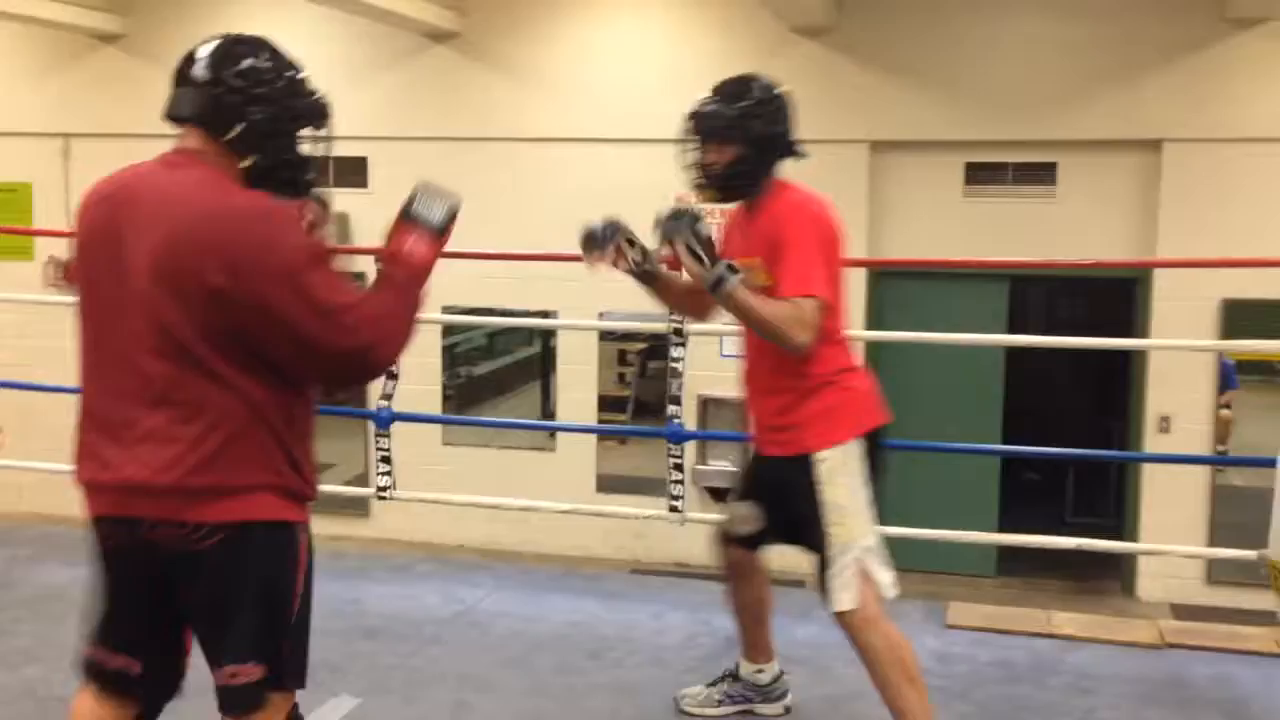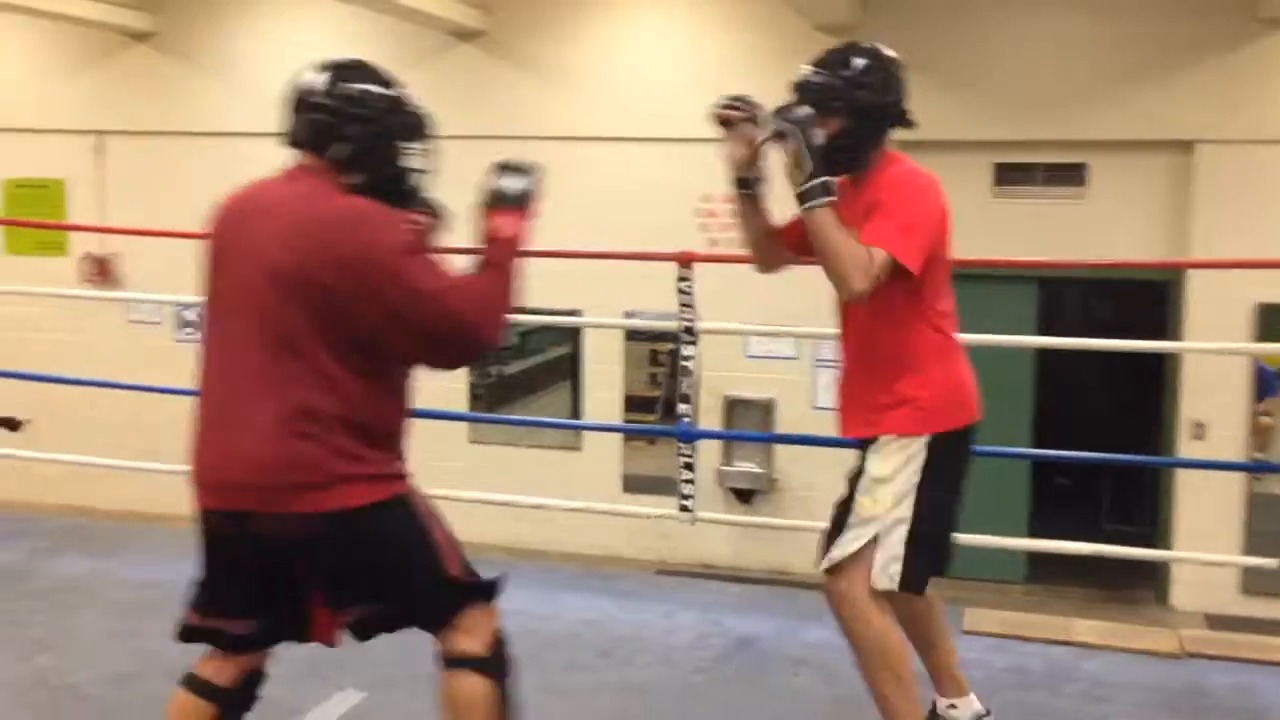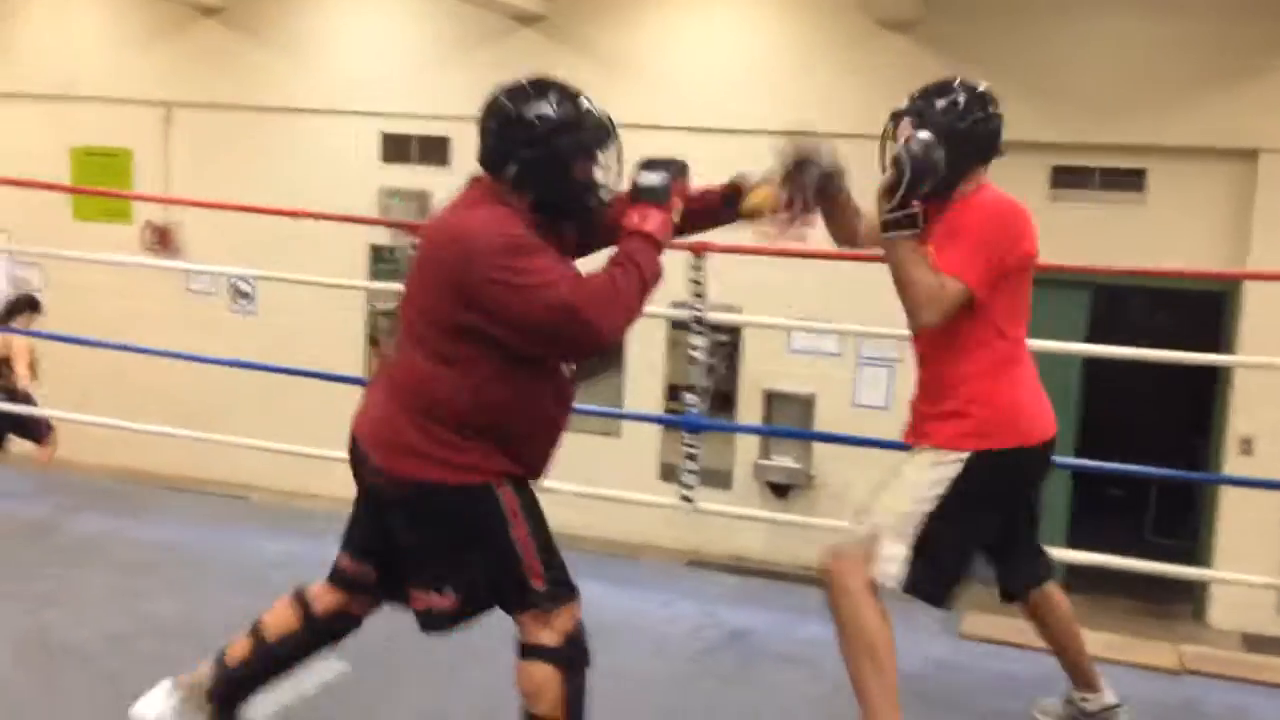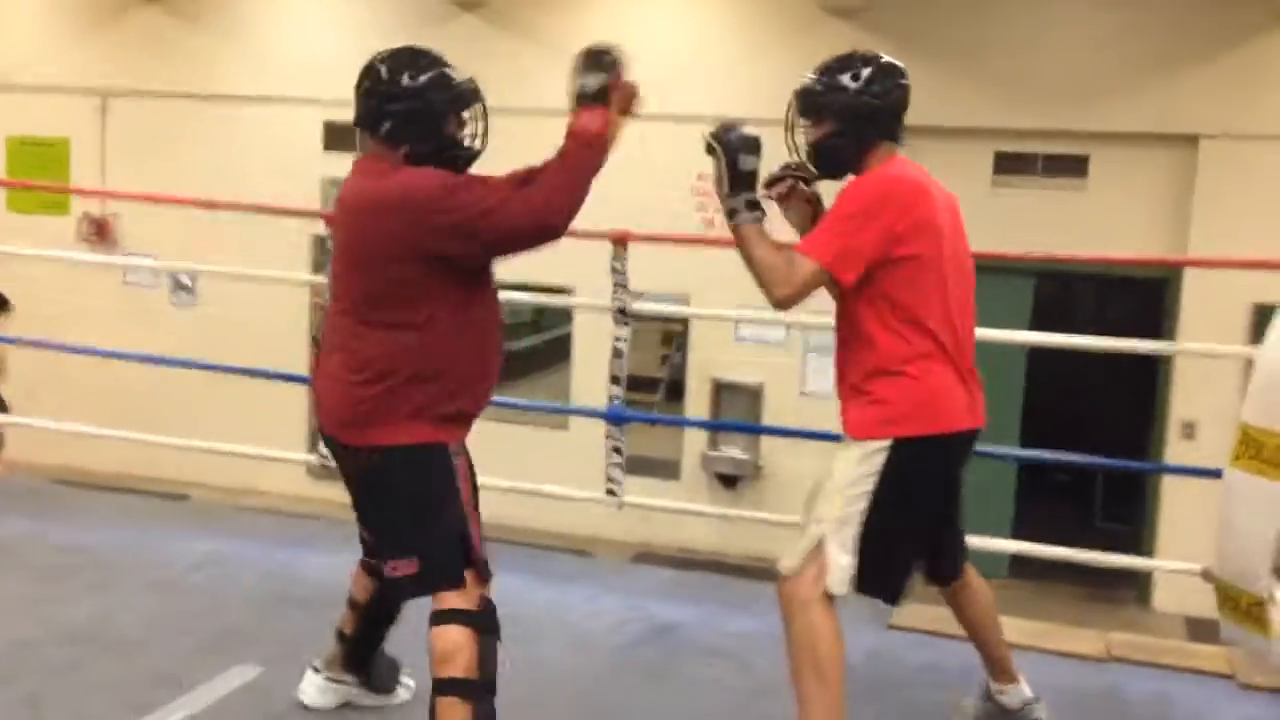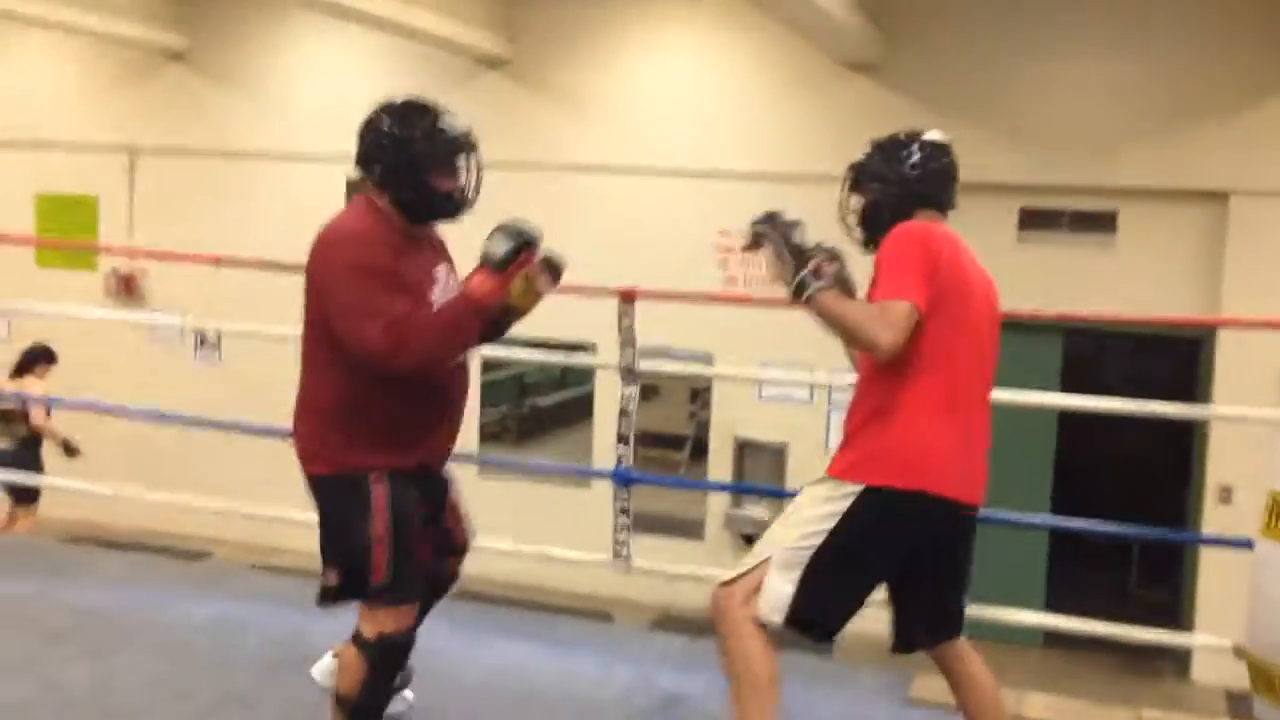
dt=0.4s
person 1, frame 1
left shoulder: (106, 200)
right shoulder: (251, 225)
right elbow: (360, 348)
right wrist: (413, 250)
left hip: (121, 496)
right hip: (236, 506)
person 1, frame 2
left shoulder: (241, 211)
right shoulder: (363, 228)
right elbow: (467, 330)
right wrist: (507, 229)
left hip: (232, 483)
right hip: (340, 488)
left knee: (230, 654)
right knee: (472, 626)
person 1, frame 3
left shoulder: (517, 211)
right shoulder: (485, 239)
right elbow: (592, 321)
left wrist: (735, 199)
right wrist: (649, 222)
left hip: (395, 444)
right hip: (454, 464)
left knee: (351, 585)
right knee: (551, 622)
person 1, frame 4
left shoulder: (390, 186)
right shoulder: (411, 197)
left elbow: (506, 203)
right elbow: (532, 212)
left wrist: (596, 128)
right wrist: (592, 116)
left hip: (368, 415)
right hip: (404, 427)
left knee: (399, 550)
right knee: (462, 590)
person 1, frame 5
left shoulder: (419, 236)
right shoulder: (354, 243)
left elbow: (459, 328)
right elbow: (399, 349)
left wrist: (513, 299)
right wrist: (486, 283)
left hip: (414, 453)
right hip: (359, 459)
left knee: (438, 560)
right knee: (391, 610)
left ankle: (354, 667)
person 2, frame 1
left shoulder: (800, 215)
right shoulder: (742, 218)
left elbow: (798, 332)
right elbow: (699, 305)
left wrist: (717, 273)
right wrist: (638, 262)
left hip: (832, 430)
right hip: (780, 431)
left knee: (855, 603)
right knee: (739, 546)
person 2, frame 2
left shoulder: (906, 187)
right shoulder: (860, 188)
left elbow: (857, 279)
right elbow: (769, 254)
left wrist: (813, 189)
right wrist: (746, 162)
left hip: (920, 418)
right hip: (897, 416)
left knee: (850, 582)
right knee: (894, 575)
person 2, frame 3
left shoulder: (992, 211)
right shoulder: (950, 214)
left elbow: (929, 308)
right elbow: (861, 236)
left wrist: (902, 215)
right wrist: (830, 187)
left hip: (975, 437)
right hip: (1010, 433)
left knee: (848, 570)
right knee: (1027, 579)
person 2, frame 4
left shoulder: (879, 188)
right shoulder: (921, 189)
left elbow: (785, 287)
left wrist: (740, 201)
right wrist: (807, 220)
left hip: (899, 423)
right hip: (948, 416)
left knee: (806, 584)
right knee: (948, 566)
person 2, frame 5
left shoulder: (916, 241)
right shoulder: (969, 269)
left elbow: (884, 338)
left wrist: (805, 278)
right wrist: (837, 289)
left hip: (889, 478)
right hip: (954, 487)
left knee: (736, 603)
right knee: (946, 641)
